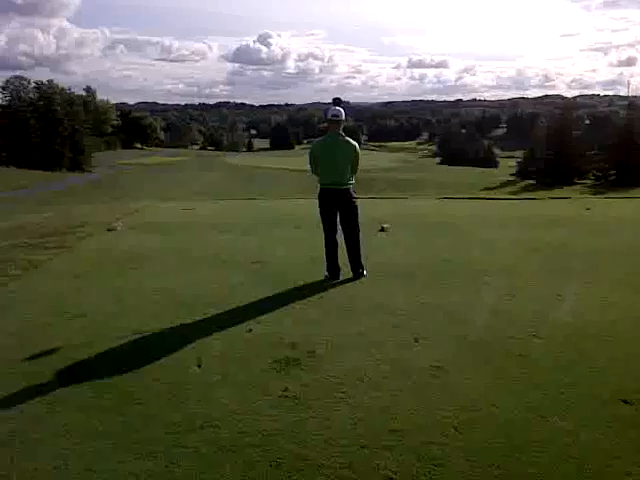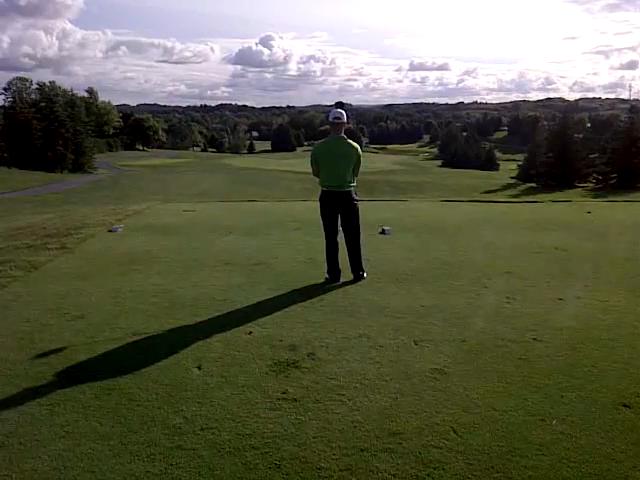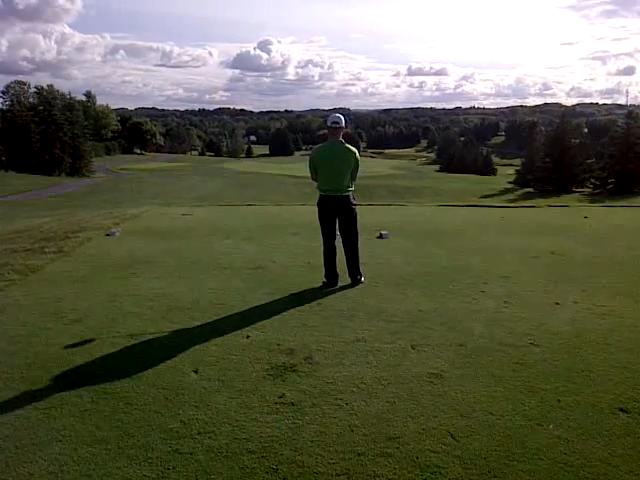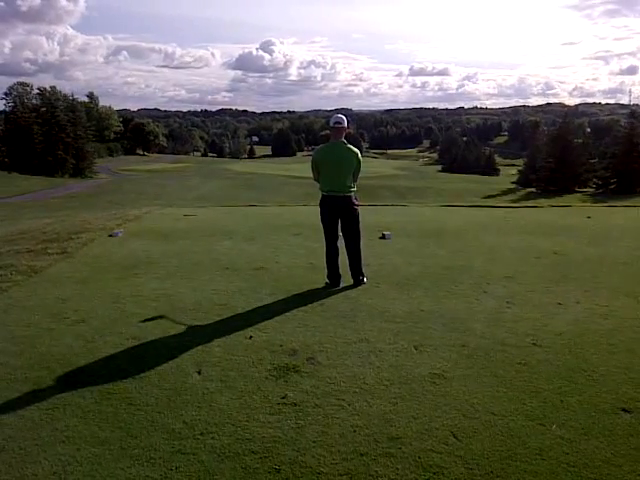
dt=0.5s
person 1, frame 1
left shoulder: (317, 145)
right shoulder: (352, 145)
left elbow: (314, 171)
right elbow: (354, 170)
left hip: (326, 193)
right hip: (346, 192)
left knee: (330, 234)
right knee: (351, 233)
left ankle: (333, 272)
right ankle: (357, 270)
person 1, frame 2
left shoulder: (318, 147)
right shoulder: (354, 148)
left elbow: (316, 173)
right elbow: (355, 173)
left hip: (327, 196)
right hip: (348, 195)
left knee: (331, 237)
right knee: (352, 236)
left ankle: (333, 274)
right ankle: (358, 272)
person 1, frame 3
left shoulder: (316, 152)
right shoulder: (352, 152)
left elbow: (314, 177)
right elbow: (353, 178)
left hip: (325, 200)
right hip: (346, 199)
left knee: (328, 241)
right knee: (350, 240)
left ankle: (331, 279)
right ankle: (355, 277)
person 1, frame 4
left shoulder: (318, 152)
right shoulder: (354, 153)
left elbow: (316, 178)
right elbow: (355, 178)
left hip: (328, 200)
right hip: (348, 200)
left knee: (331, 241)
right knee: (353, 241)
left ankle: (334, 279)
right ankle: (358, 277)
